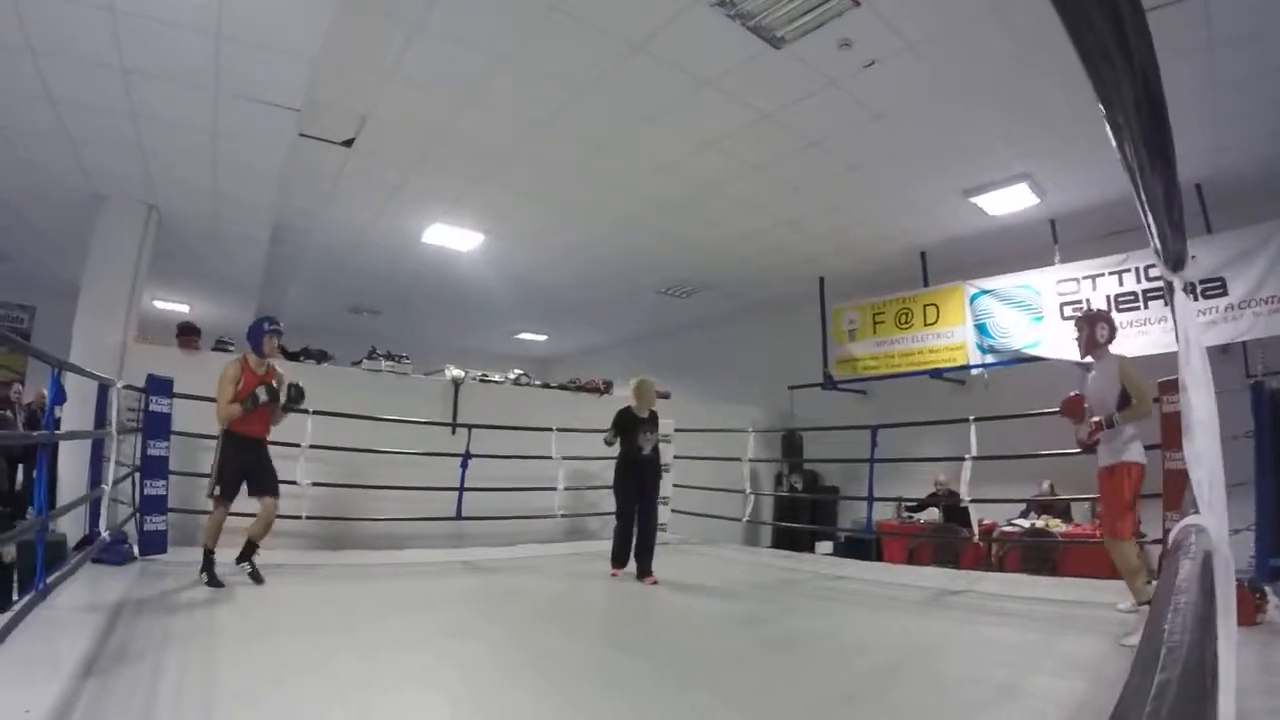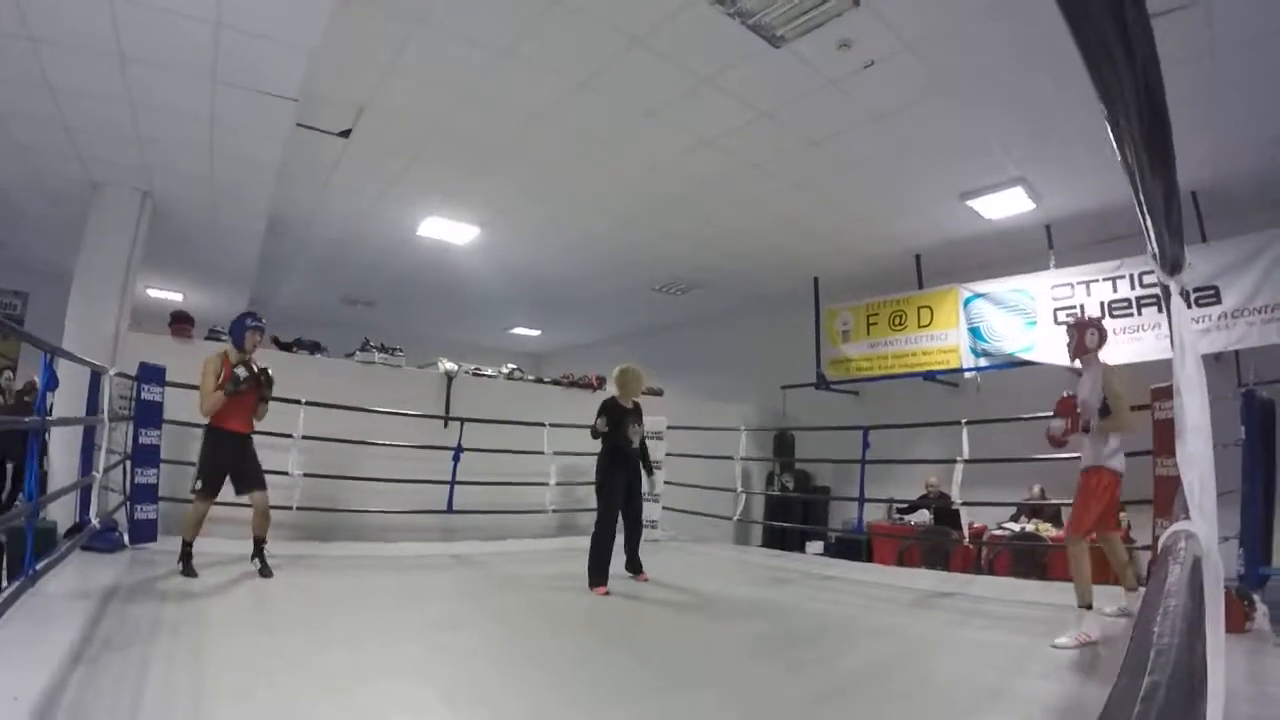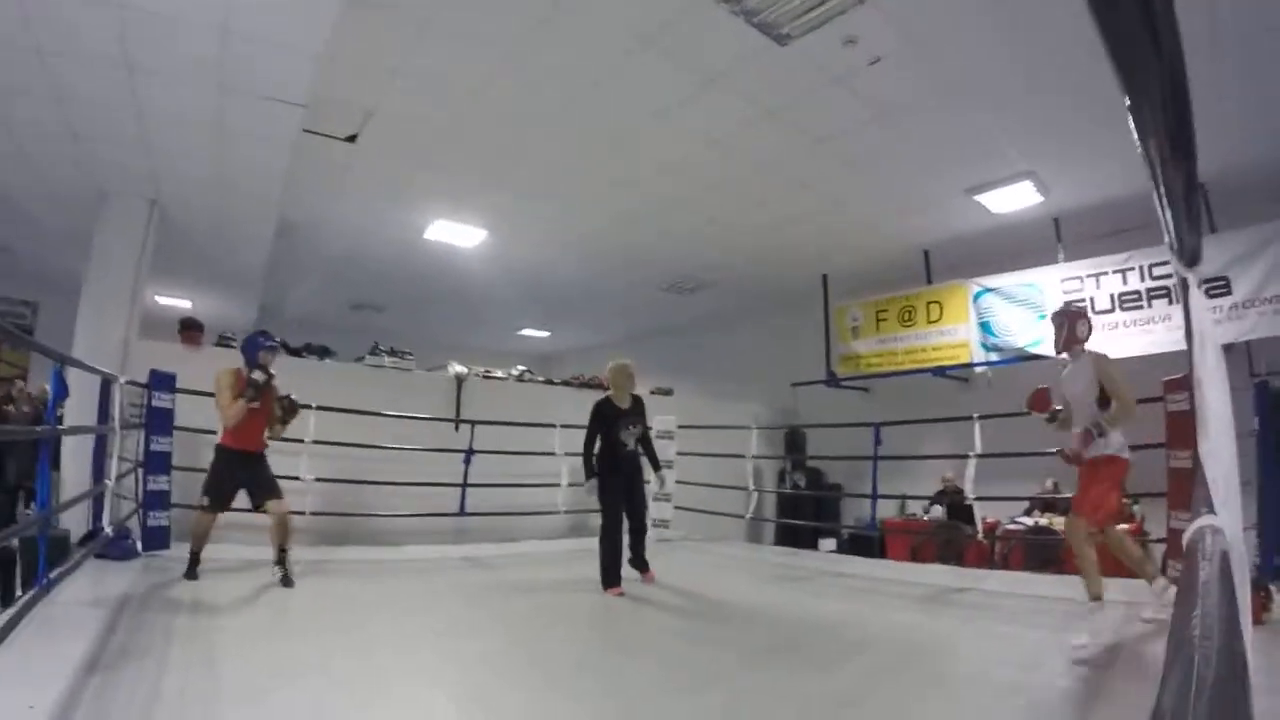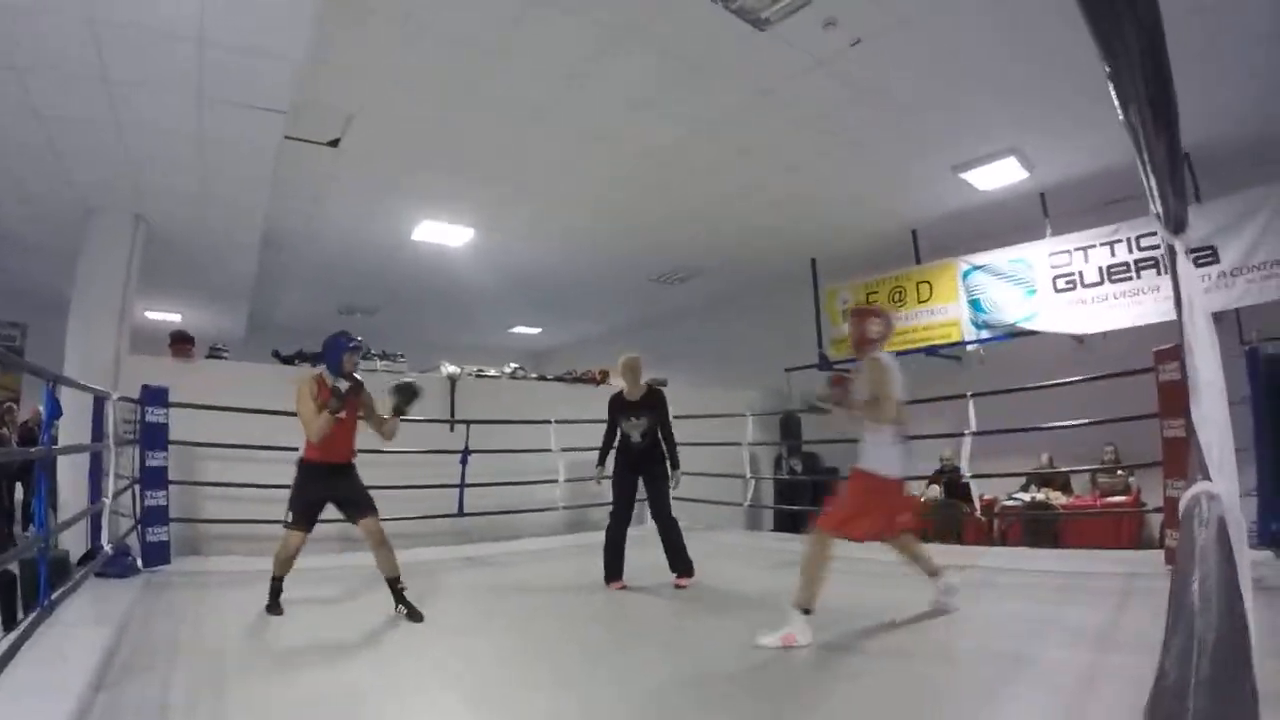
dt=0.7s
person 1, frame 1
left shoulder: (1120, 365)
right shoulder: (1093, 376)
left elbow: (1147, 406)
left wrist: (1105, 424)
right wrist: (1083, 422)
left hip: (1125, 460)
right hip: (1108, 460)
left knee: (1115, 537)
right knee: (1119, 534)
left ankle: (1150, 616)
right ankle: (1144, 593)
person 1, frame 2
left shoulder: (1106, 374)
right shoulder: (1086, 377)
left elbow: (1125, 422)
left wrist: (1079, 425)
right wrist: (1072, 418)
left hip: (1104, 467)
right hip: (1094, 464)
left knee: (1075, 537)
right knee: (1108, 534)
left ankle: (1085, 624)
right ankle: (1133, 599)
person 1, frame 3
left shoulder: (1098, 363)
right shoulder: (1066, 374)
left elbow: (1128, 407)
right elbow: (1073, 419)
left wrist: (1093, 433)
right wrist: (1051, 415)
left hip: (1108, 458)
right hip: (1091, 460)
left knee: (1076, 529)
right knee: (1109, 531)
left ankle: (1096, 621)
right ankle: (1162, 590)
person 1, frame 4
left shoulder: (873, 364)
right shoulder: (888, 367)
left elbow: (891, 414)
left wrist: (849, 403)
right wrist: (851, 398)
left hip: (874, 469)
right hip: (891, 468)
left knee: (820, 534)
right knee: (896, 535)
left ankle: (798, 626)
right ankle: (942, 583)
person 2, frame 1
left shoulder: (276, 375)
right shoulder: (235, 368)
right elbow: (222, 416)
left wrist: (287, 404)
right wrist: (252, 401)
left hip: (259, 446)
right hip: (233, 444)
left knee: (270, 507)
right knee: (221, 509)
left ankle: (246, 557)
right ankle: (207, 566)
person 2, frame 2
left shoulder: (257, 369)
right shoulder: (216, 362)
right elbow: (206, 408)
left wrist: (265, 396)
right wrist: (232, 384)
left hip: (243, 441)
right hip: (217, 439)
left knee: (262, 503)
right knee: (202, 504)
left ankle: (259, 554)
right ankle: (185, 556)
person 2, frame 3
left shoulder: (270, 387)
right shoulder: (228, 377)
left elbow: (275, 432)
right elbow: (228, 420)
left wrist: (285, 417)
right wrist: (251, 391)
left hip: (255, 459)
right hip: (228, 457)
left knee: (281, 513)
right knee: (205, 520)
left ankle: (280, 564)
right ankle: (193, 562)
person 2, frame 4
left shoulder: (358, 391)
right shoulder: (309, 386)
left elbow: (386, 434)
right elbow: (314, 435)
left wrist: (399, 408)
right wrist: (336, 401)
left hip: (344, 471)
right hip: (313, 471)
left knee: (376, 533)
right knee: (292, 544)
left ankle: (399, 597)
right ankle: (275, 591)
person 3, frame 1
left shoulder: (654, 416)
right shoulder: (624, 415)
right elbow: (612, 439)
left wrist: (658, 474)
right wrist: (609, 439)
left hip: (649, 474)
right hip: (626, 472)
left knee: (648, 522)
right knee: (625, 520)
left ankle: (645, 570)
right ankle: (618, 562)
person 3, frame 2
left shoulder: (637, 407)
right shoulder: (609, 405)
right elbow: (595, 434)
left wrist: (649, 471)
right wrist: (598, 428)
left hip: (632, 469)
right hip: (610, 469)
left knee: (635, 520)
right knee: (606, 522)
left ankle: (634, 565)
right ankle: (597, 579)
person 3, frame 3
left shoulder: (638, 402)
right shoulder: (602, 407)
left elbow: (644, 437)
right elbow: (589, 442)
left wrist: (657, 467)
right wrist: (590, 475)
left hip: (633, 469)
right hip: (609, 471)
left knee: (639, 519)
right knee: (612, 524)
left ankle: (639, 562)
right ankle: (611, 580)
person 3, frame 4
left shoulder: (655, 396)
right shoulder: (615, 400)
left elbow: (666, 432)
right elbow: (610, 433)
left wrist: (674, 466)
right wrist: (600, 464)
left hip: (654, 461)
right hip: (625, 463)
left knee: (663, 515)
right knee: (618, 517)
left ankle: (684, 569)
right ankle: (613, 575)
